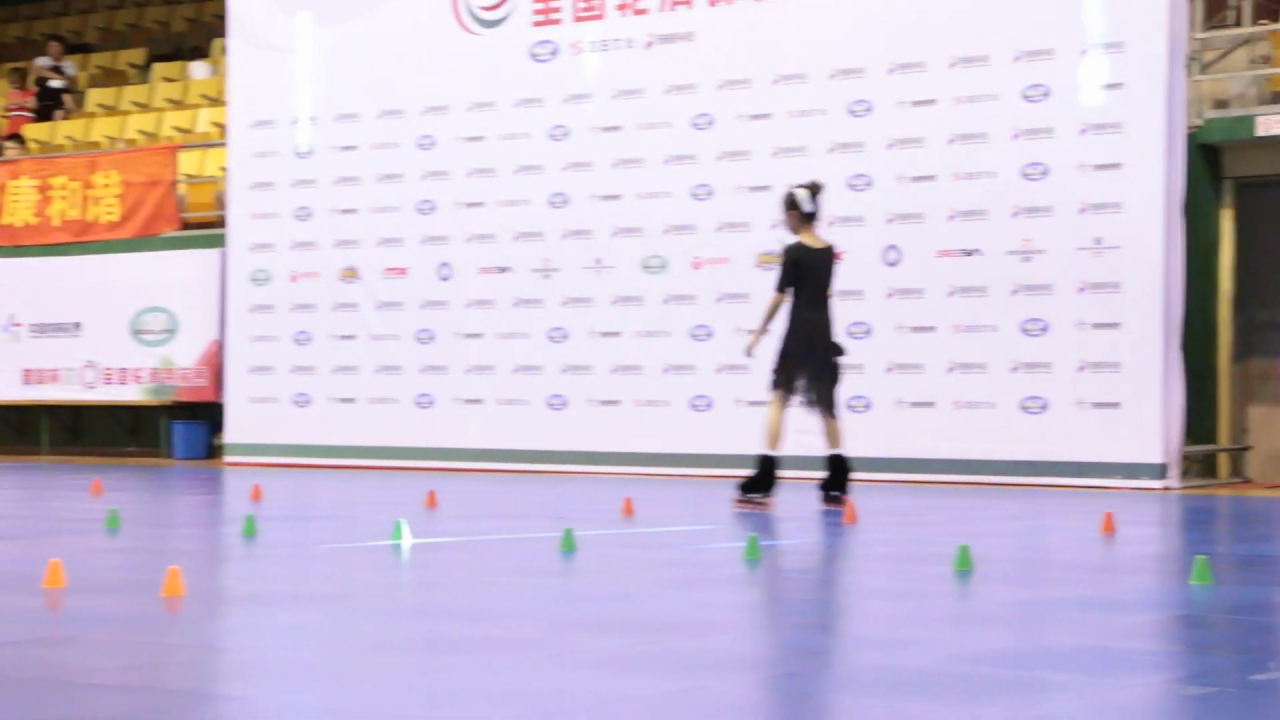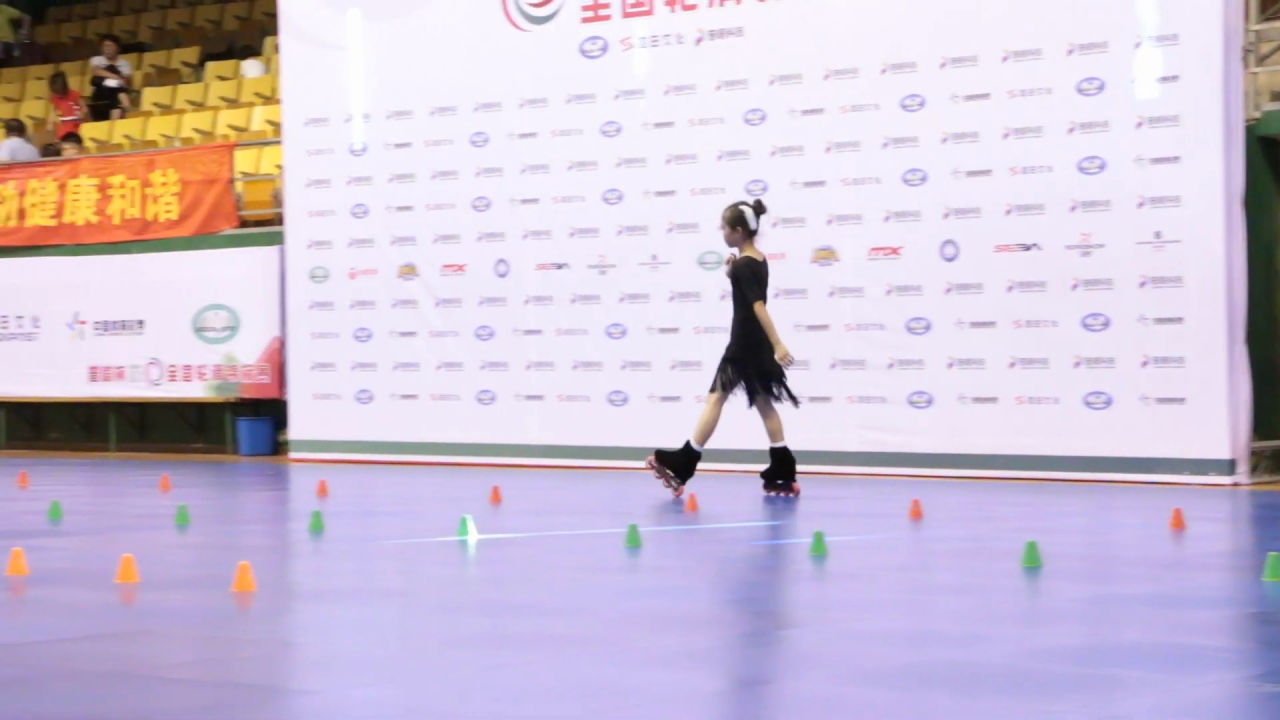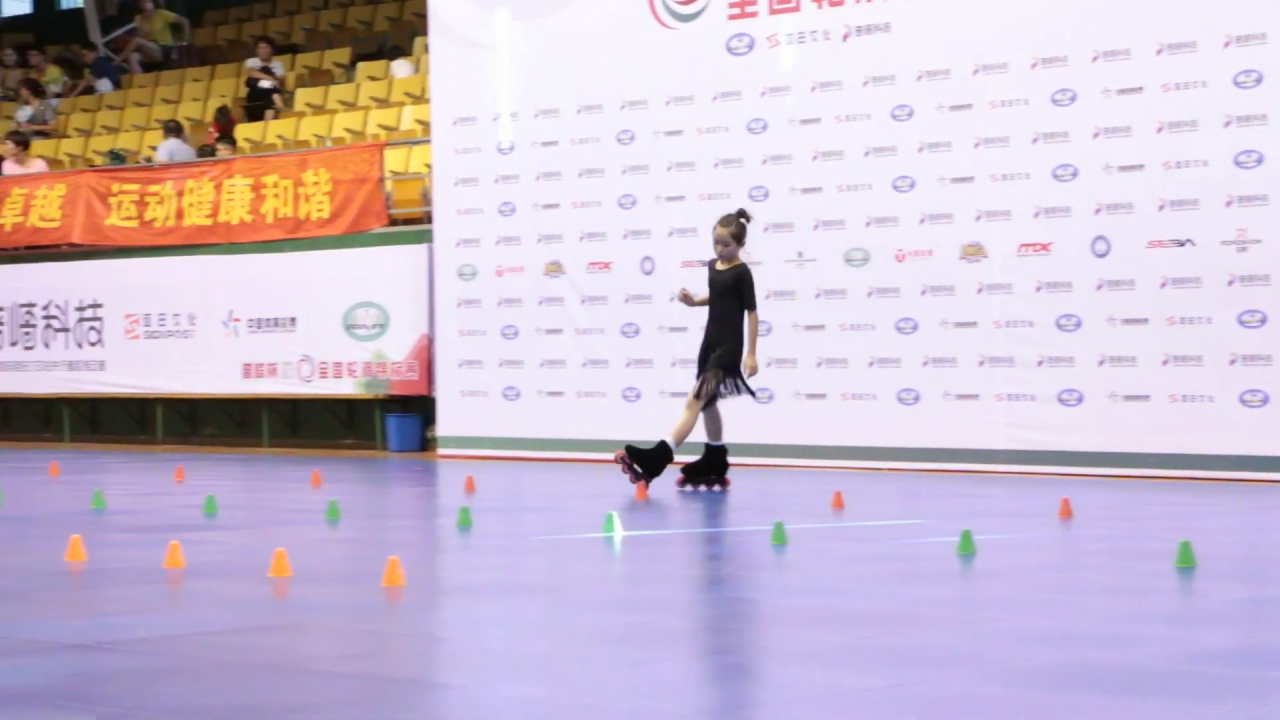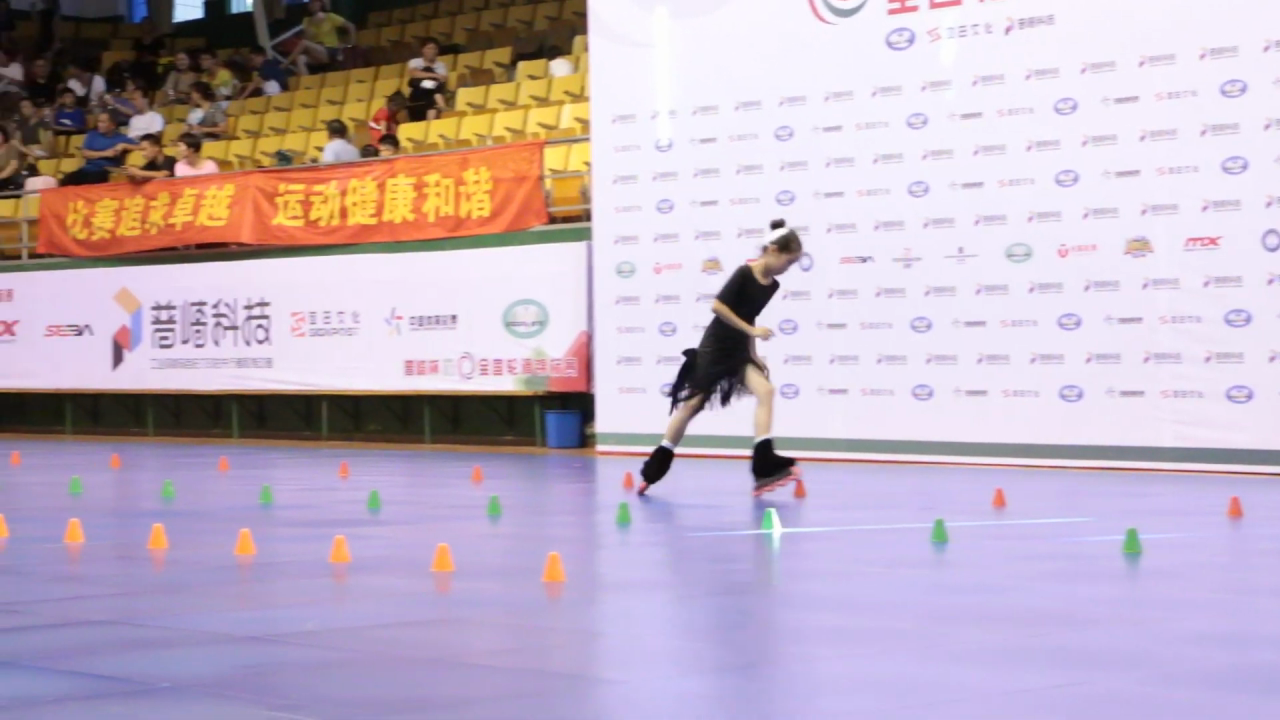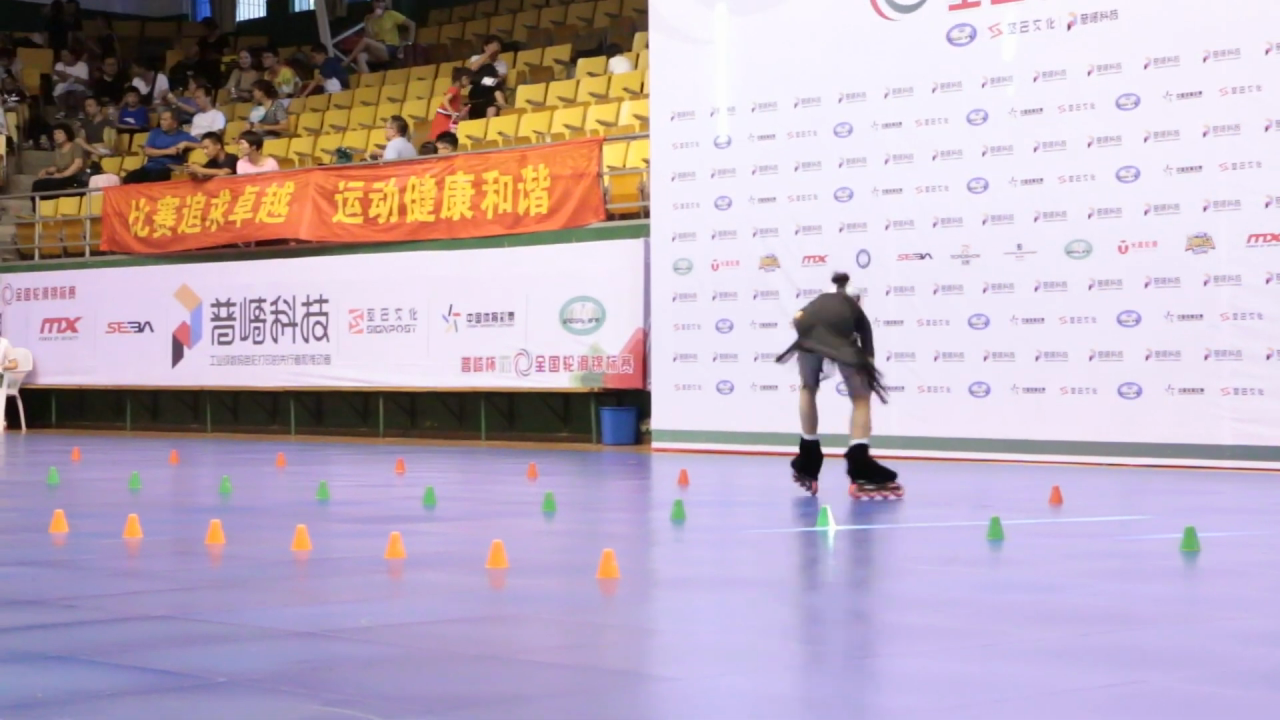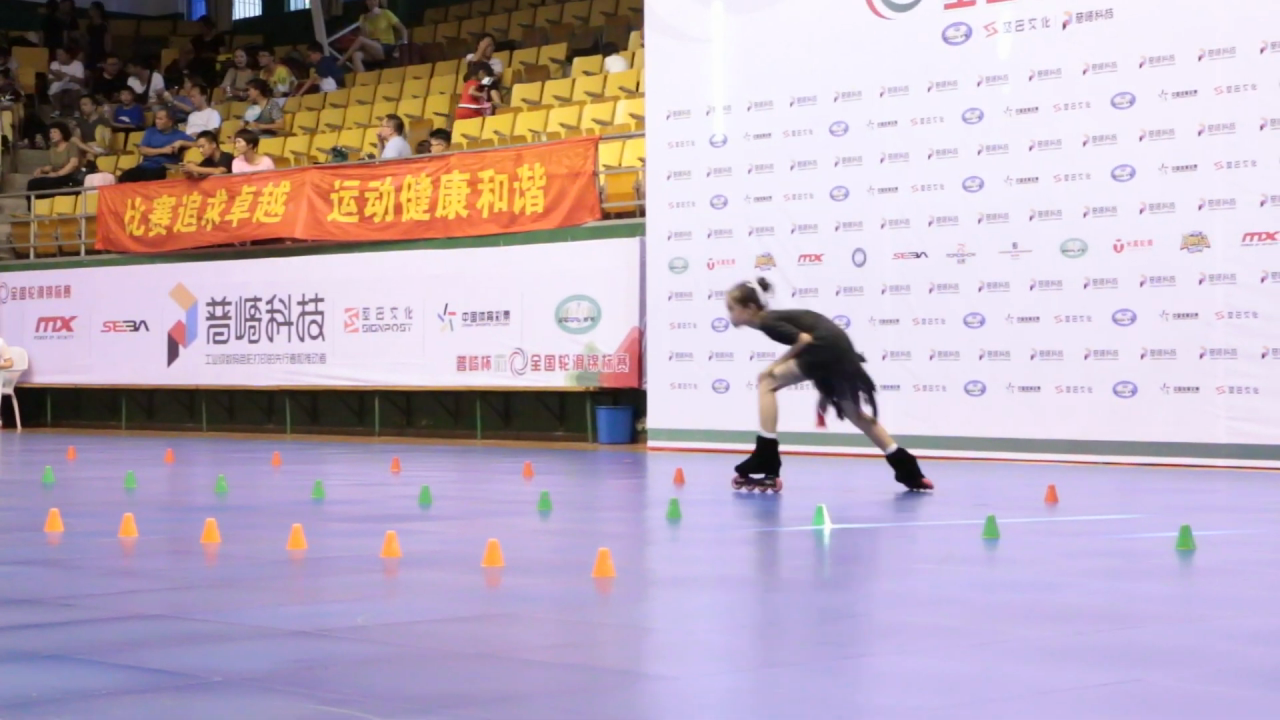
dt=0.5s
person 1, frame 1
left shoulder: (794, 251)
right shoulder: (828, 250)
left elbow: (780, 296)
left wrist: (758, 334)
left hip: (800, 334)
right hip: (822, 334)
left knee: (778, 400)
right knee: (825, 405)
left ankle: (762, 484)
right ankle: (837, 485)
person 1, frame 2
left shoulder: (744, 265)
right shoulder: (758, 261)
left elbow: (759, 306)
left wrist: (778, 345)
left hip: (744, 343)
right hip: (757, 344)
left knee: (715, 399)
right knee: (763, 403)
left ankle: (681, 465)
right ankle: (783, 474)
person 1, frame 3
left shoulder: (742, 272)
right shoulder: (713, 266)
left elbow: (751, 313)
left wrist: (751, 354)
right wrist: (692, 301)
left hip: (728, 347)
right hip: (710, 344)
left knee: (695, 402)
right knee: (707, 403)
left ankle: (652, 461)
right ankle: (713, 466)
person 1, frame 4
left shoulder: (773, 286)
right shoulder: (743, 273)
right elbow: (717, 305)
left wrist: (753, 353)
right wrist: (748, 330)
left hip: (737, 350)
right hip: (715, 345)
left knee: (765, 390)
right knee: (691, 403)
left ankle: (765, 465)
right ankle: (655, 465)
person 1, frame 5
left shoulder: (820, 301)
right shoulder: (857, 313)
left elbow: (798, 318)
right elbow: (868, 360)
left wrist: (805, 339)
left hip: (809, 327)
right hip: (839, 330)
left knee: (808, 388)
right knee: (861, 398)
left ankle: (808, 463)
right ankle: (861, 468)
person 1, frame 6
left shoulder: (769, 323)
right shoulder: (781, 318)
left elbow: (805, 339)
left wrist: (779, 363)
right wrist: (824, 396)
left hip: (827, 348)
right hip: (840, 347)
left knee: (767, 382)
right knee: (854, 413)
left ankle: (765, 466)
right ankle: (908, 470)
